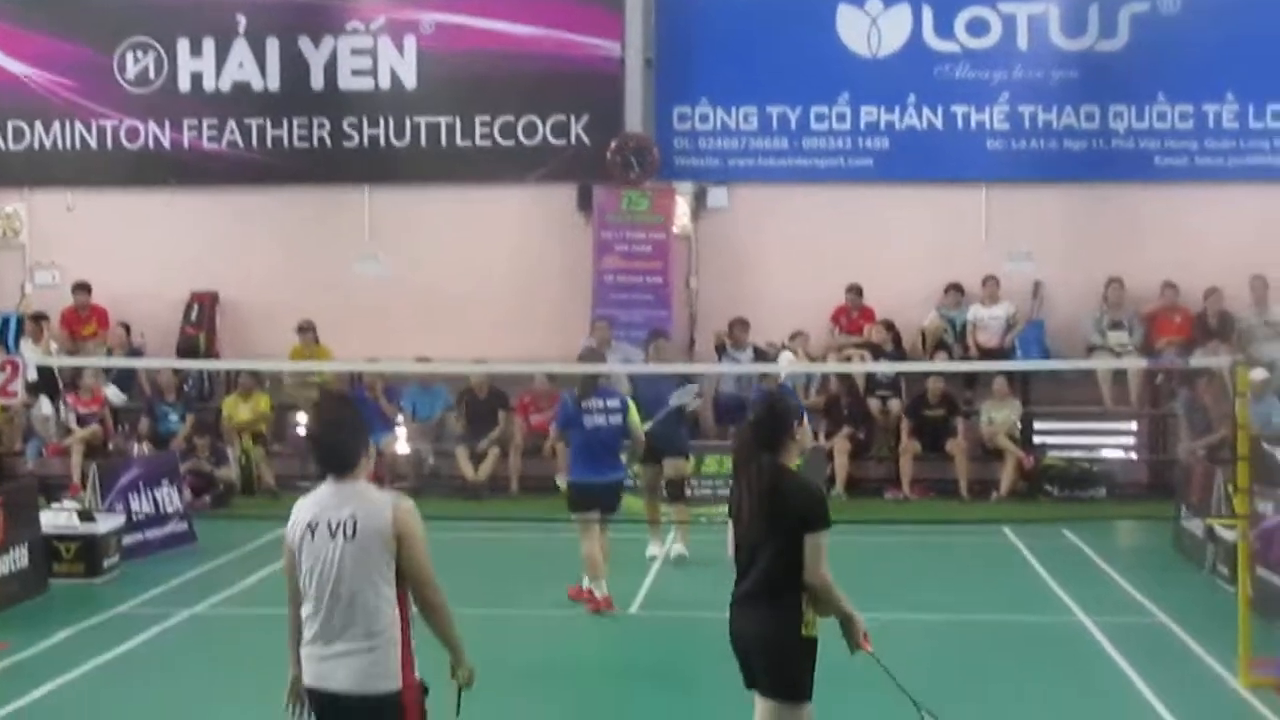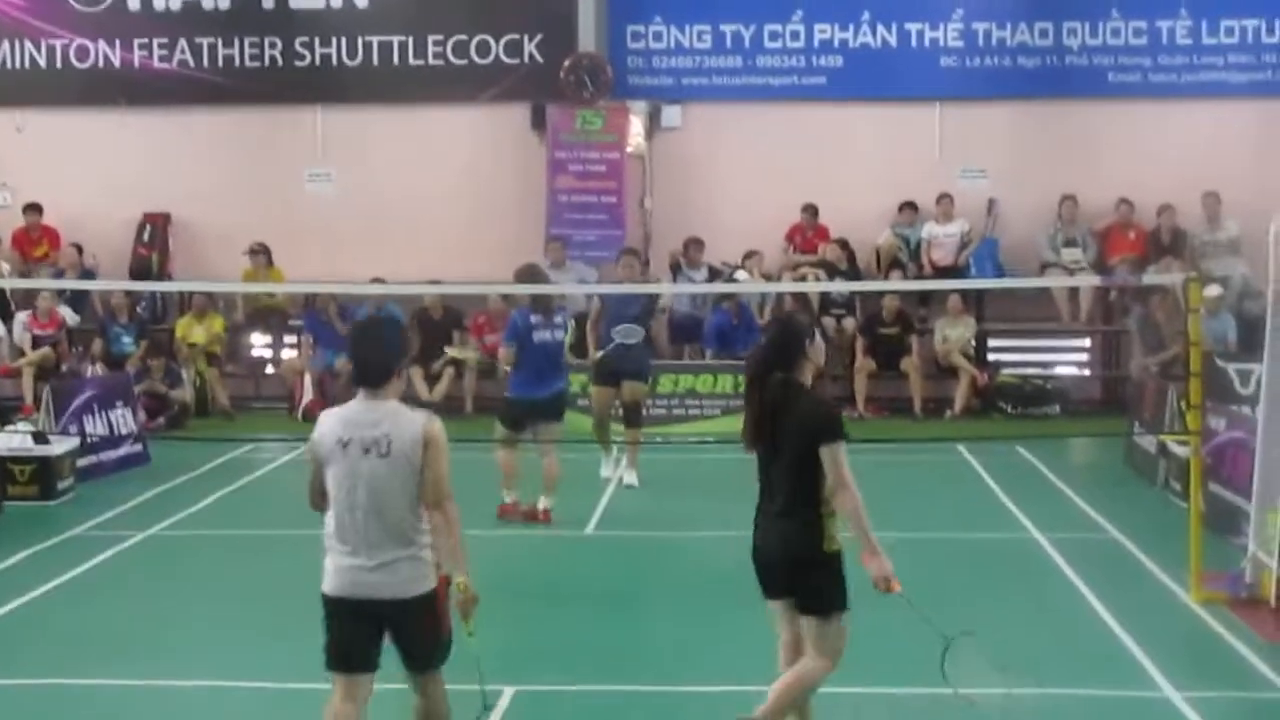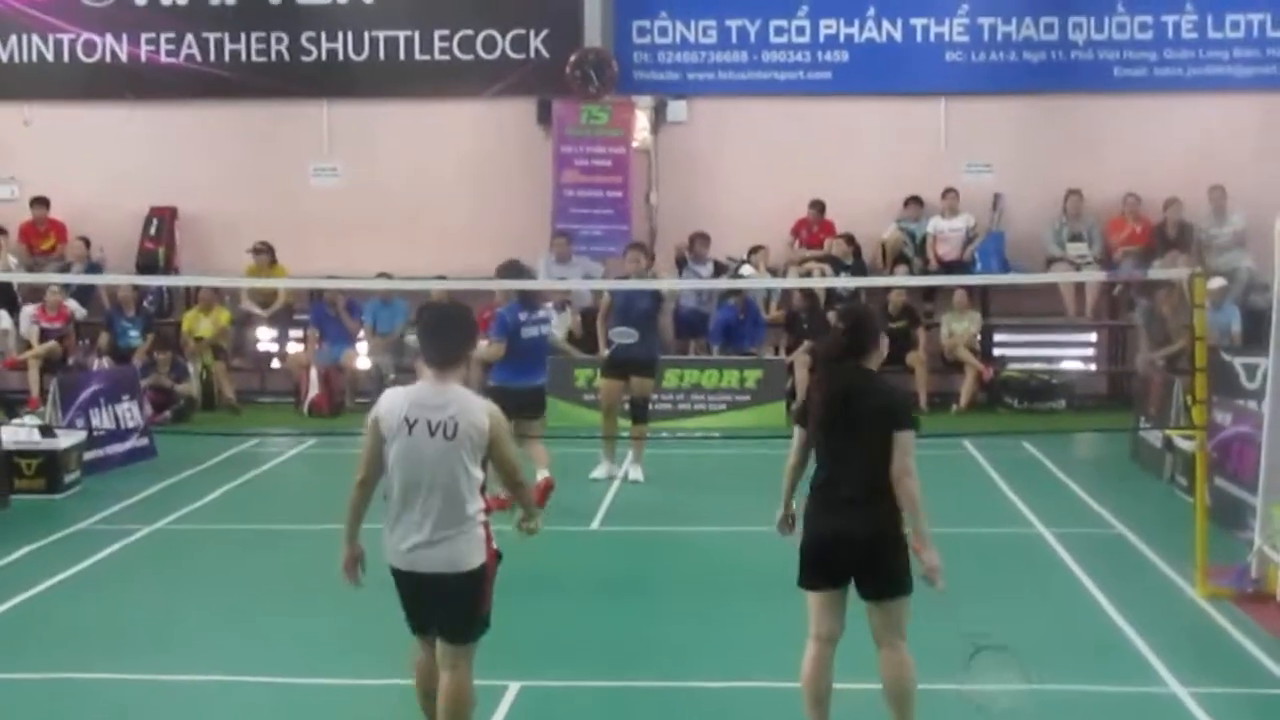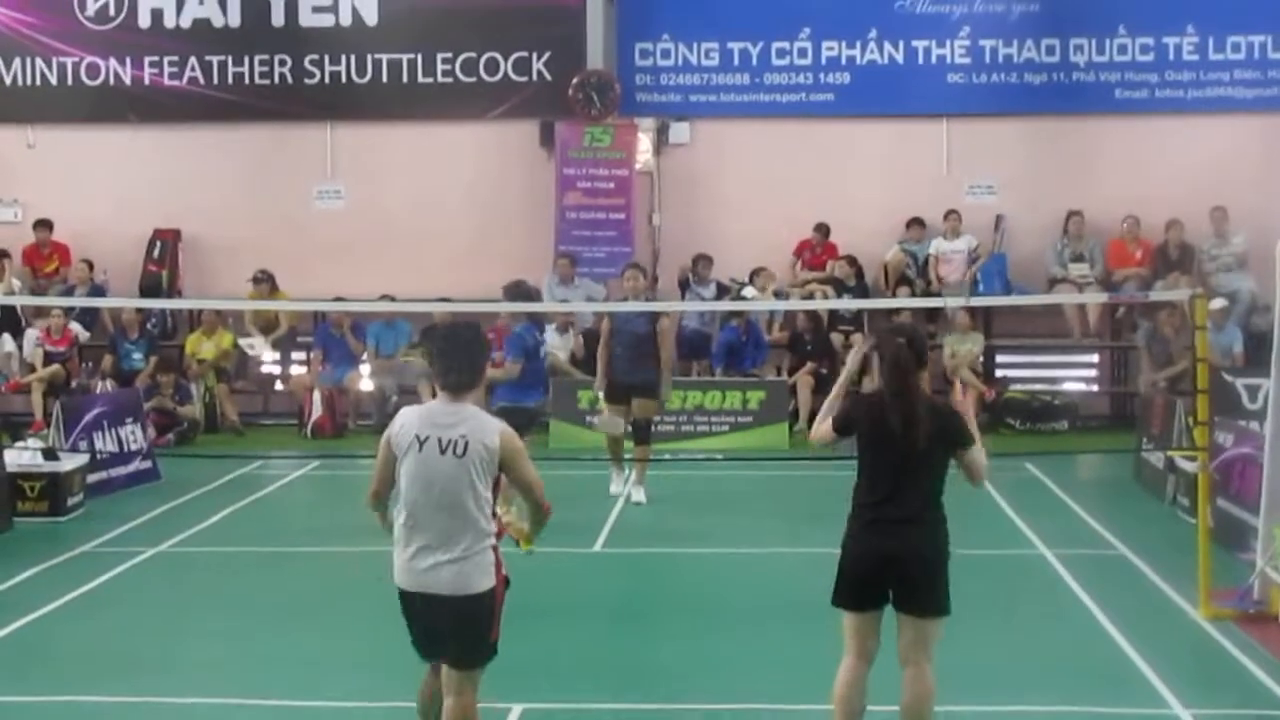
dt=0.4s
person 1, frame 1
left shoulder: (300, 513)
right shoulder: (395, 510)
left elbow: (294, 603)
right elbow: (427, 593)
left wrist: (296, 667)
right wrist: (458, 654)
left hip: (321, 675)
right hip: (383, 675)
person 1, frame 2
left shoulder: (326, 426)
right shoulder: (424, 427)
left elbow: (317, 501)
right elbow: (440, 505)
right wrist: (459, 572)
left hip: (344, 583)
right hip: (415, 581)
right knee: (428, 682)
person 1, frame 3
left shoulder: (389, 404)
right shoulder: (484, 414)
left elbow: (364, 481)
right elbow: (516, 484)
left wrist: (351, 542)
right wrist: (529, 514)
left hip: (405, 555)
right hip: (462, 556)
left knee: (427, 645)
right knee: (455, 660)
person 1, frame 4
left shoulder: (402, 423)
right shoulder: (497, 435)
left elbow: (376, 497)
right elbow: (540, 504)
left wrist: (389, 521)
right wrist: (530, 530)
left hip: (412, 576)
right hip: (472, 579)
left knee: (434, 666)
right knee: (461, 687)
person 2, frame 1
left shoulder: (744, 484)
right shoulder: (808, 496)
right elbow: (816, 575)
right wrist: (848, 616)
left hip: (744, 618)
right hip: (784, 624)
person 2, frame 2
left shoulder: (764, 401)
right shoulder: (821, 411)
right elbow: (842, 487)
right wrist: (872, 552)
left hip: (768, 536)
right hip: (807, 541)
left knee: (793, 646)
right knee: (824, 655)
person 2, frame 3
left shoulder: (817, 393)
right shoulder: (893, 398)
left elbow: (795, 462)
right elbow: (902, 477)
left wrist: (785, 506)
right wrist: (923, 542)
left hip: (822, 524)
right hip: (875, 527)
left knee: (822, 637)
right knee: (892, 641)
person 2, frame 4
left shoulder: (863, 408)
right shoulder: (944, 416)
left elbow: (817, 433)
right elbow: (978, 475)
left wrist: (845, 376)
right wrist: (967, 415)
left hip: (865, 543)
right hip: (922, 547)
left knee: (856, 657)
right knee: (916, 661)
person 3, frame 1
left shoulder: (570, 401)
right shoulder: (620, 399)
left elbow: (555, 436)
right elbow: (638, 438)
left hip: (583, 479)
right hip: (614, 477)
left knee: (589, 537)
right knee: (600, 533)
left ankle: (601, 595)
right ankle: (589, 587)
person 3, frame 2
left shoulder: (518, 317)
right shoulder: (561, 315)
left elbow: (506, 358)
left wrist: (501, 354)
left hip: (521, 394)
right hip: (554, 393)
left knee: (505, 444)
right knee: (548, 450)
left ankle: (510, 501)
right ankle: (544, 507)
person 3, frame 3
left shoulder: (504, 314)
right shoulder: (543, 310)
left elbow: (496, 353)
right elbow: (549, 342)
left wrist: (480, 351)
left hip: (505, 387)
right hip: (535, 385)
right knee: (531, 439)
left ankle: (504, 495)
right ankle: (543, 477)
person 3, frame 4
left shoulder: (519, 333)
right shoulder: (535, 329)
left elbow: (511, 372)
left wrist: (486, 374)
right wrist: (493, 371)
left hip: (514, 405)
right hip: (529, 403)
left knee: (505, 461)
right knee: (518, 458)
left ankle: (504, 517)
right ankle: (539, 504)
person 4, frame 1
left shoulder: (681, 376)
right shoulder: (637, 378)
left elbow: (691, 406)
left wrist: (691, 404)
left hip: (675, 441)
right hip: (648, 442)
left knee: (676, 488)
right knee: (650, 490)
left ankle: (679, 542)
right ankle: (655, 540)
person 4, frame 2
left shoulder: (649, 296)
right shoulder: (605, 294)
left elbow: (658, 336)
right elbow: (592, 324)
left wrist: (661, 312)
right wrist: (592, 349)
left hip: (636, 363)
right hip: (606, 362)
left knee: (633, 412)
right knee: (599, 415)
left ankle: (630, 468)
right ankle: (608, 454)
person 4, frame 3
left shoulder: (656, 289)
right shoulder: (615, 287)
right elbow: (602, 318)
right wrist: (602, 345)
left hip: (644, 357)
right hip: (615, 356)
left knee: (639, 409)
right knee: (608, 408)
left ankle: (635, 463)
right ankle: (608, 462)
person 4, frame 4
left shoulder: (657, 313)
right shoulder: (613, 311)
left elbow: (667, 349)
right elbow: (603, 345)
left wrist: (666, 381)
right wrist: (600, 376)
left hip: (646, 381)
right hip: (616, 380)
left knee: (642, 430)
right knee: (613, 431)
left ankle: (638, 484)
right ankle: (619, 472)
